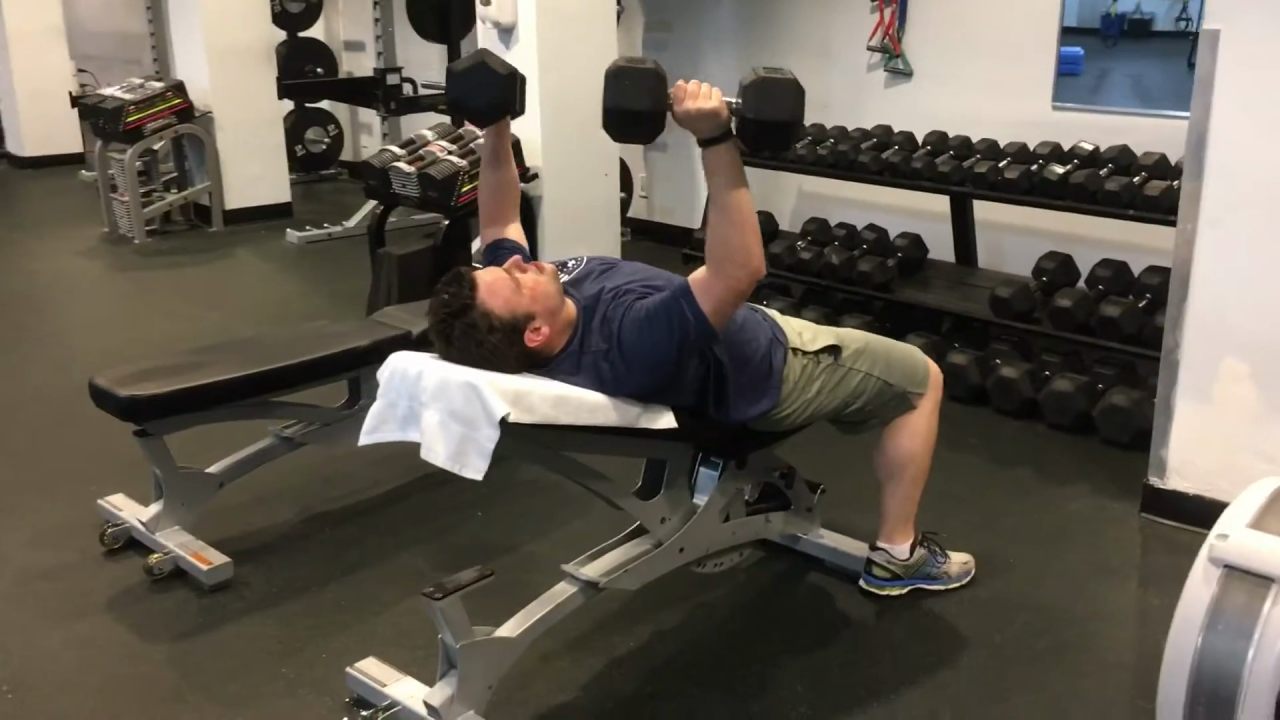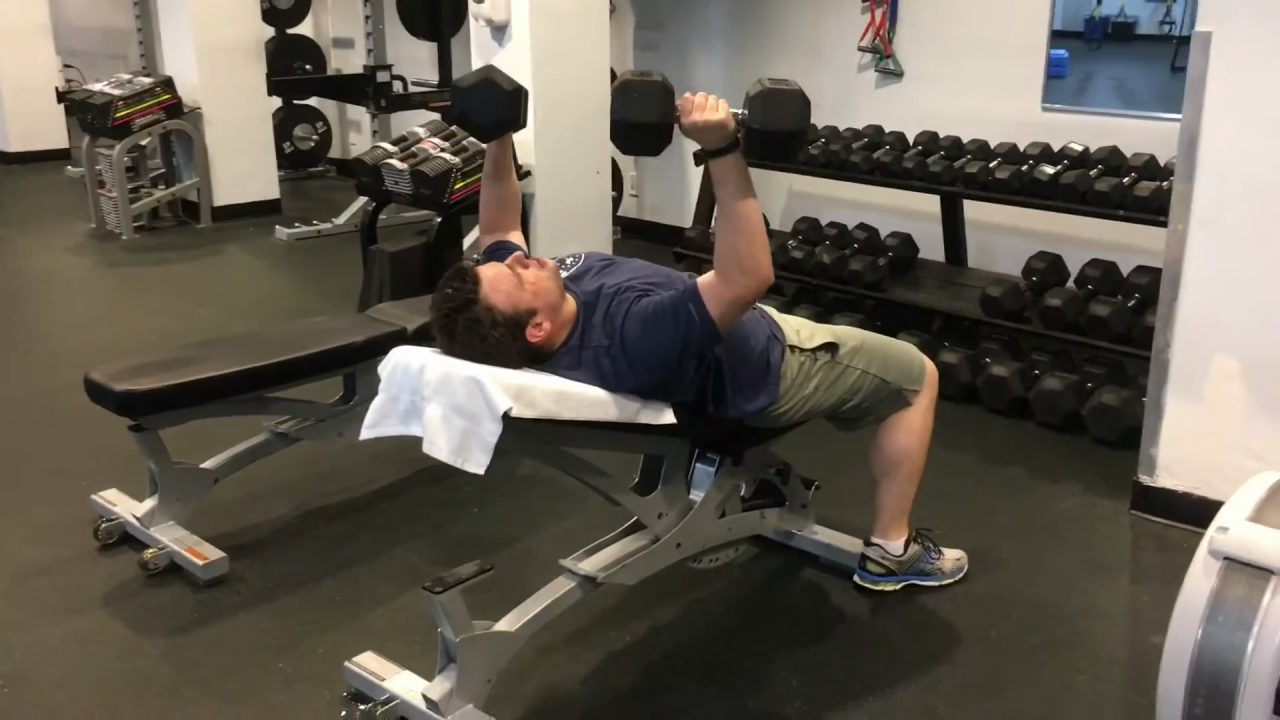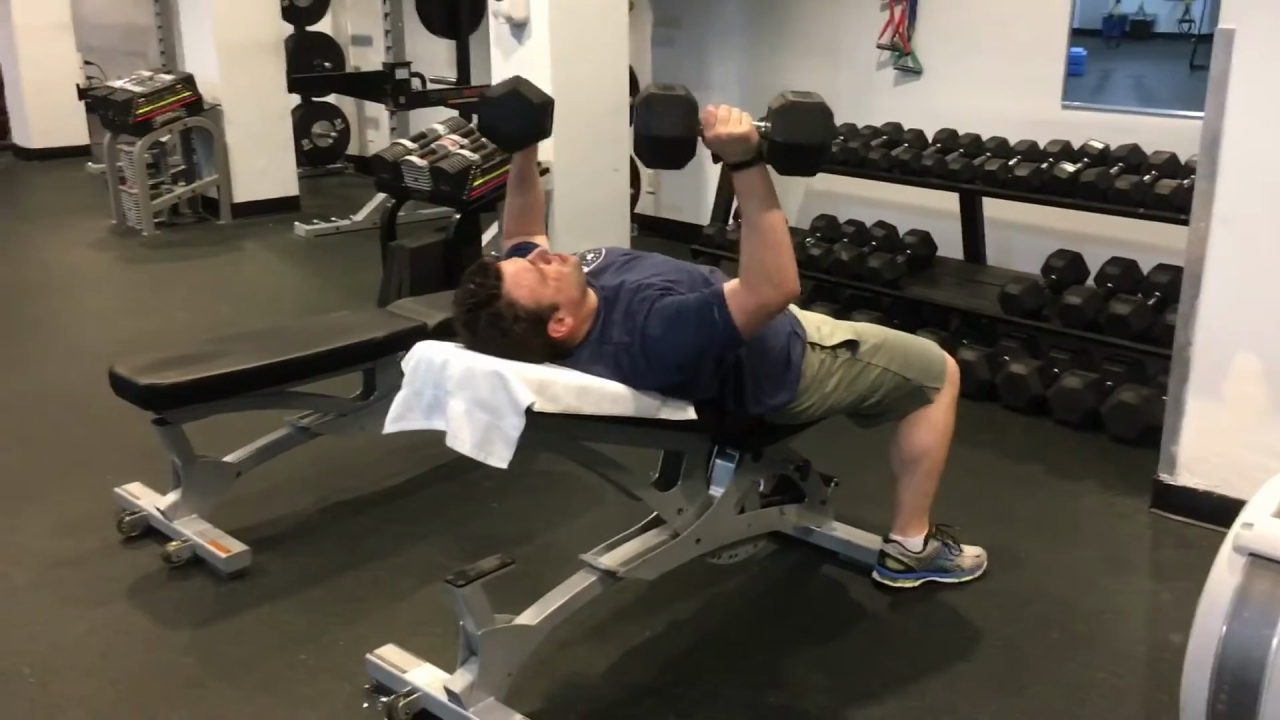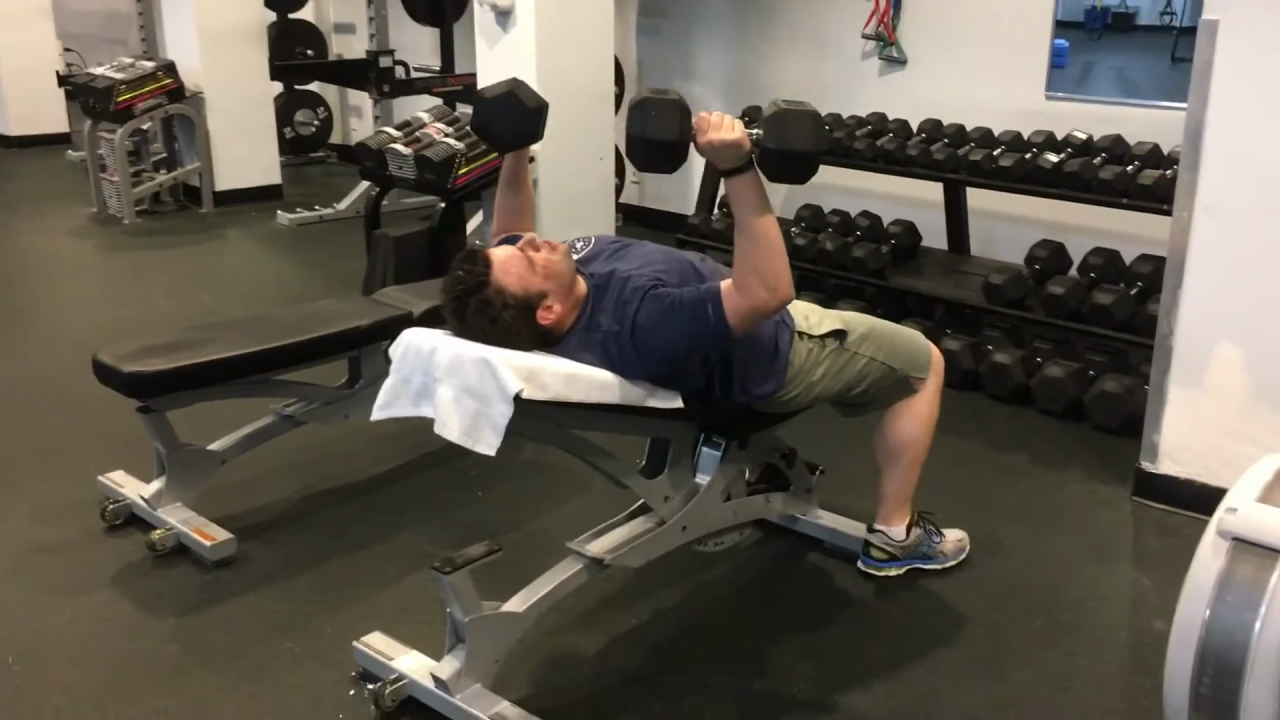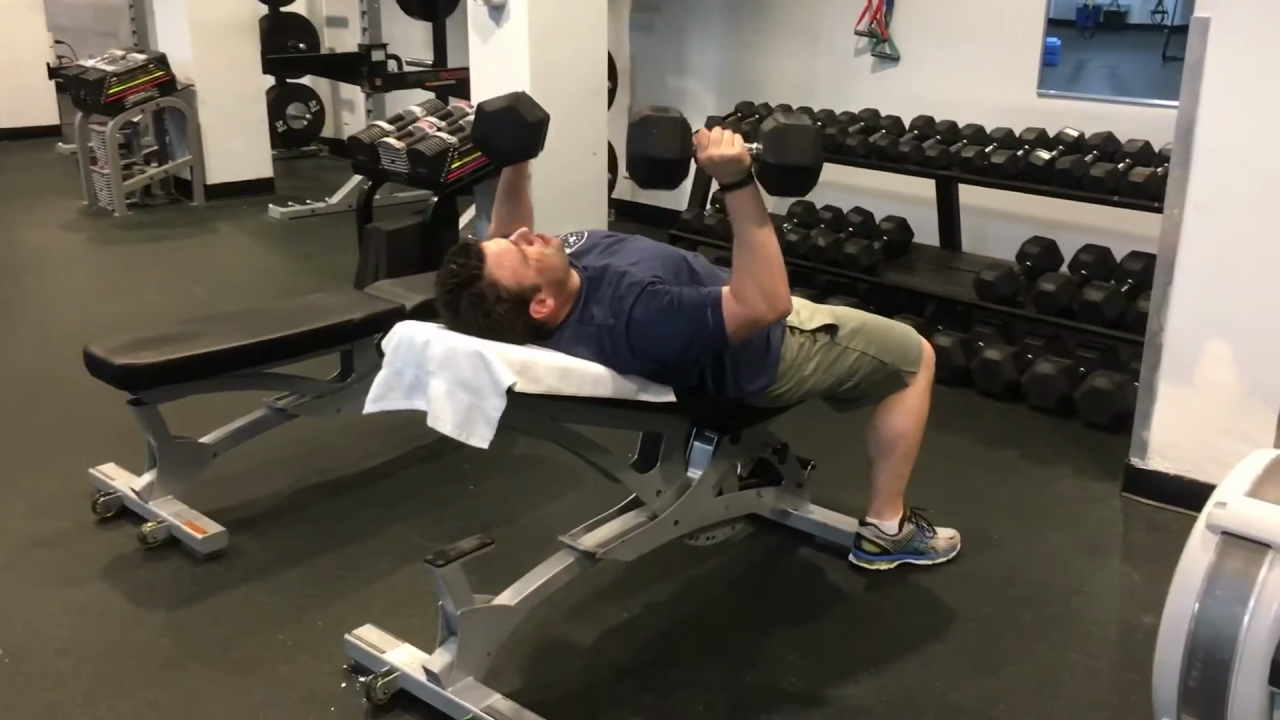
dt=0.2s
person 1, frame 1
left shoulder: (513, 313)
right shoulder: (622, 348)
left elbow: (497, 221)
right elbow: (739, 271)
left wrist: (497, 126)
right wrist: (716, 137)
left hip: (731, 341)
right hip: (764, 365)
right knee: (921, 379)
right ankle: (897, 554)
person 1, frame 2
left shoulder: (514, 312)
right shoulder: (624, 342)
left elbow: (497, 230)
right elbow: (747, 278)
left wrist: (498, 137)
right wrist: (721, 149)
left hip: (722, 341)
right hip: (762, 362)
right knee: (917, 375)
right ankle: (890, 551)
person 1, frame 3
left shoulder: (537, 307)
right shoulder: (644, 338)
left elbow: (520, 234)
right elbow: (774, 288)
left wrist: (523, 147)
right wrist: (744, 160)
left hip: (743, 338)
right hip: (783, 359)
right knee: (938, 373)
right ankle: (910, 548)
person 1, frame 4
left shoulder: (526, 298)
right shoulder: (632, 328)
left elbow: (509, 229)
right elbow: (768, 291)
left wrist: (516, 148)
right wrist: (737, 166)
left hip: (730, 328)
right hip: (772, 350)
right knee: (923, 363)
right ankle: (893, 536)
person 1, frame 5
left shoulder: (522, 295)
right shoulder: (625, 320)
left elbow: (507, 231)
right elbow: (766, 304)
left wrist: (515, 156)
right wrist: (736, 180)
left hip: (722, 325)
right hip: (765, 348)
right knee: (914, 357)
right ankle: (885, 531)
